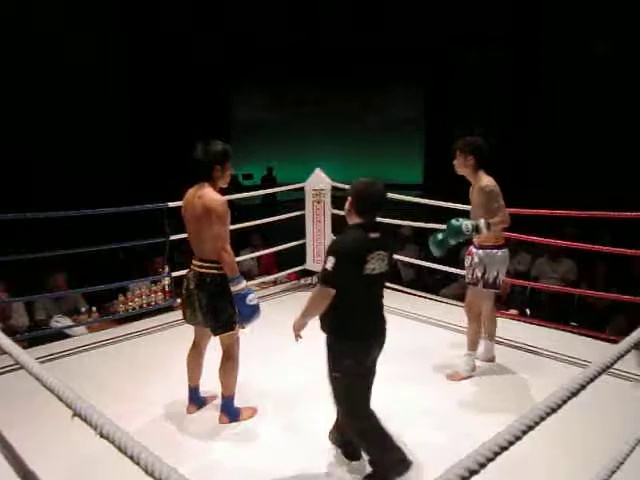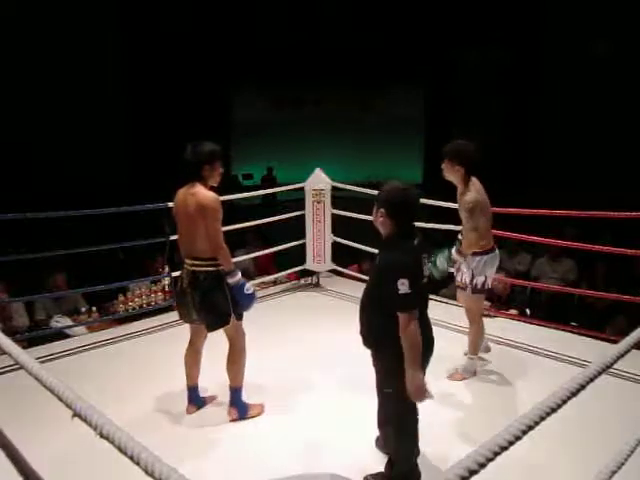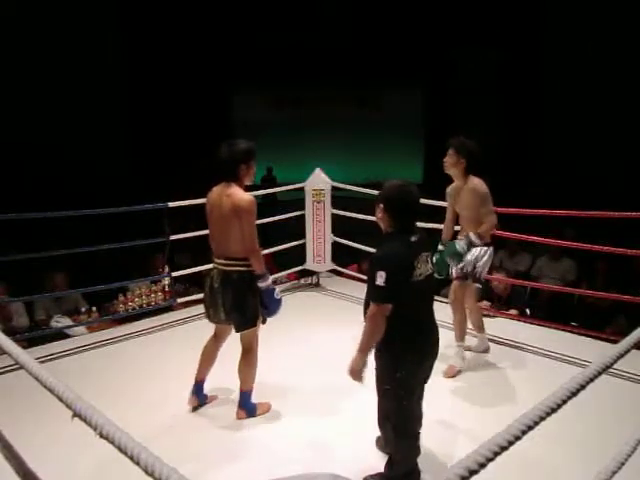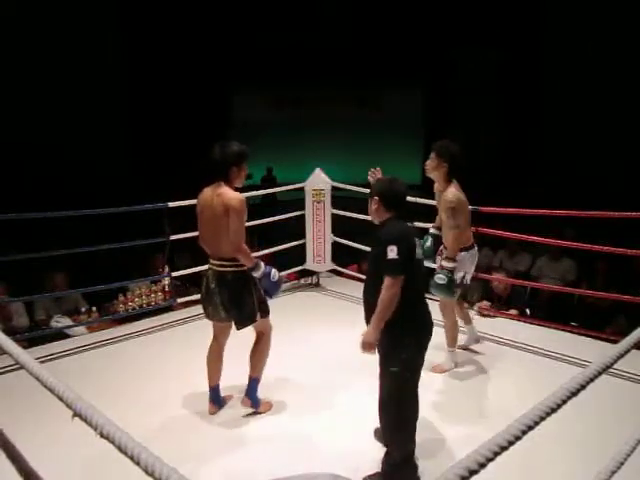
dt=0.7s
person 1, frame 1
left shoulder: (345, 244)
right shoulder: (382, 241)
left elbow: (325, 292)
left wrist: (302, 319)
left hip: (347, 336)
right hip: (373, 330)
left knee: (350, 399)
right knee: (355, 389)
right ankle: (347, 438)
person 1, frame 2
left shoulder: (397, 259)
right shoulder: (407, 244)
left elbow: (409, 321)
left wrist: (414, 370)
left hip: (397, 351)
right hip: (394, 346)
left knee: (397, 408)
right knee: (393, 404)
right ankle: (392, 442)
person 1, frame 3
left shoulder: (388, 254)
right shoulder: (421, 243)
left elbow: (379, 312)
left wrist: (361, 355)
left hip: (401, 348)
right hip: (425, 340)
left knee: (396, 409)
right knee: (408, 403)
right ankle: (398, 443)
person 1, frame 4
left shoulder: (391, 234)
right shoulder: (400, 228)
left elbow: (393, 284)
left wrist: (373, 328)
right wrist: (382, 184)
left hip: (401, 330)
right hip: (412, 325)
left knee: (396, 395)
right knee: (403, 390)
right ankle: (393, 432)
person 2, frame 1
left shoulder: (189, 195)
right shoulder: (216, 201)
right elbow: (224, 250)
right wrist: (240, 286)
left hip: (195, 276)
right hip: (215, 279)
left knee: (199, 341)
right knee: (230, 346)
left ankle: (194, 399)
right ankle: (228, 410)
person 2, frame 2
left shoulder: (180, 196)
right shoulder: (209, 199)
right elbow: (218, 246)
right wrist: (235, 278)
left hip: (189, 274)
right hip: (210, 277)
left knee: (196, 338)
right knee: (237, 337)
left ankle: (193, 399)
right ankle: (237, 405)
person 2, frame 3
left shoulder: (213, 195)
right shoulder: (245, 201)
right elbow: (252, 249)
right wrist: (265, 281)
left hip: (218, 274)
right hip: (240, 277)
left knee: (218, 335)
right knee: (249, 344)
left ankle: (197, 393)
right ankle: (245, 406)
person 2, frame 4
left shoulder: (204, 196)
right shoulder: (235, 200)
left elbow: (203, 240)
right elbow: (237, 247)
right wrist: (259, 268)
left hip: (214, 274)
right hip: (235, 277)
left knee: (219, 338)
right knee: (264, 331)
left ankle: (215, 399)
right ankle: (251, 396)
person 3, frame 1
left shoulder: (486, 186)
right shoulder: (475, 186)
left elbow: (503, 220)
left wrist: (474, 227)
right wrist: (447, 235)
left hip: (490, 253)
right hip: (481, 250)
left knee: (472, 307)
right knee: (485, 305)
left ankle: (468, 364)
right ankle: (488, 351)
person 3, frame 2
left shoulder: (470, 198)
right shoulder: (468, 185)
left elbow: (472, 241)
left wrist: (451, 256)
right wrist: (458, 250)
left hip: (480, 257)
right hip: (474, 254)
left knee: (473, 310)
right knee: (464, 299)
left ankle: (470, 364)
right ankle: (481, 342)
person 3, frame 3
left shoulder: (478, 189)
right shoulder: (451, 190)
left elbow: (491, 224)
left wrist: (467, 242)
right wrist: (443, 249)
left hip: (478, 249)
right hip: (462, 248)
left knee: (456, 298)
right knee: (469, 299)
left ankle: (459, 357)
right ankle: (482, 343)
person 3, frame 4
left shoulder: (452, 197)
right shoulder: (438, 186)
left elbow: (455, 236)
left wrist: (447, 268)
right wrist: (432, 236)
left hip: (462, 253)
right hip: (450, 249)
left knee: (447, 304)
right knee: (450, 297)
left ankle: (450, 357)
right ankle: (472, 334)
